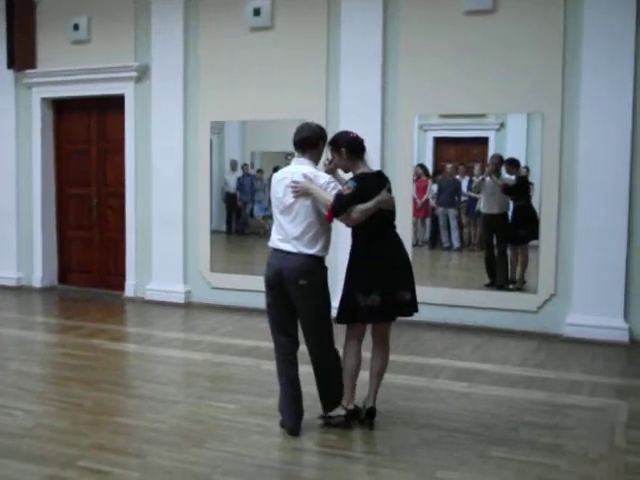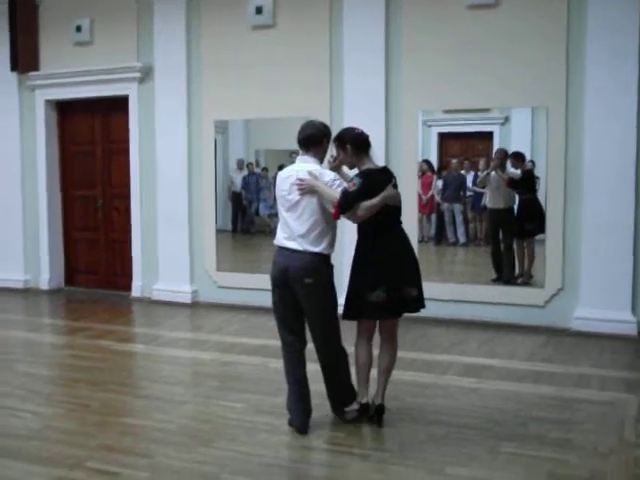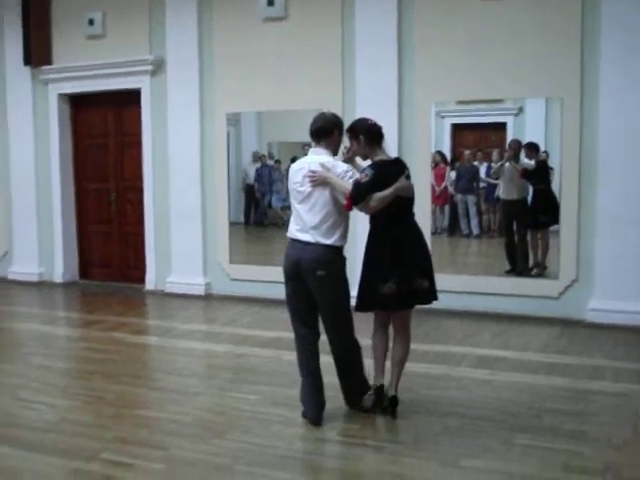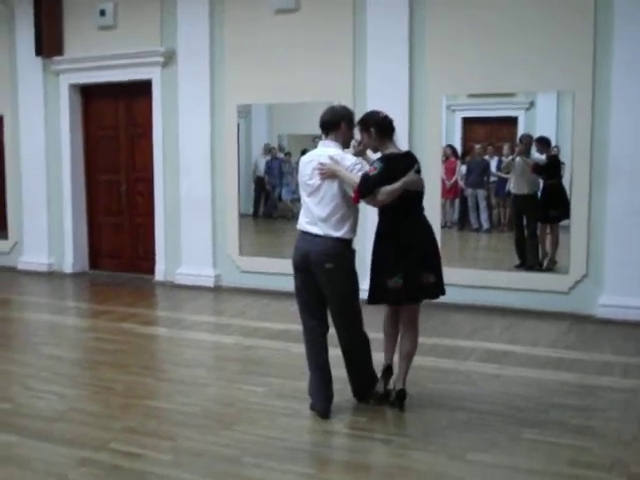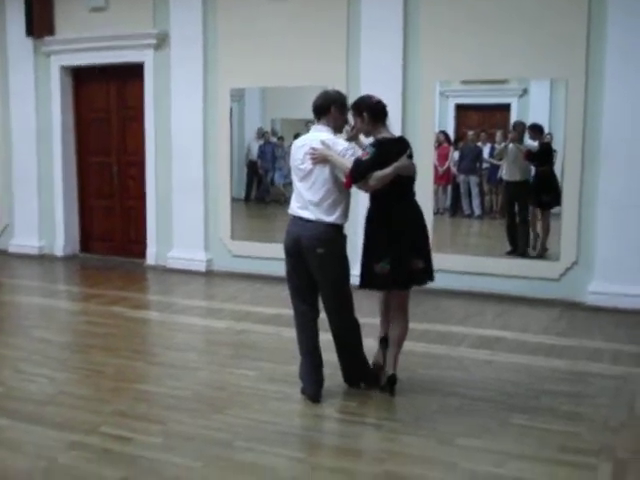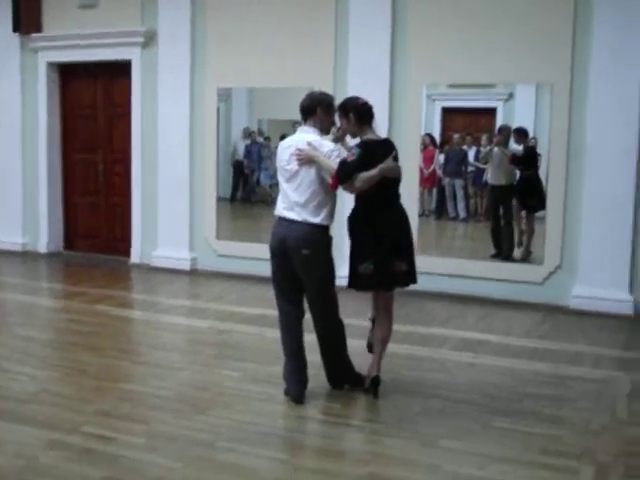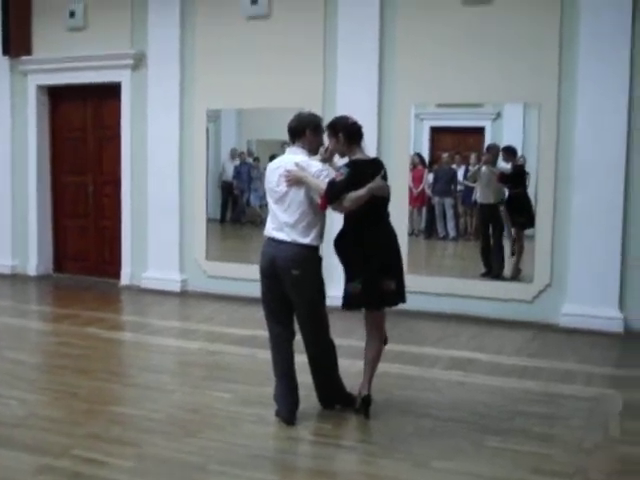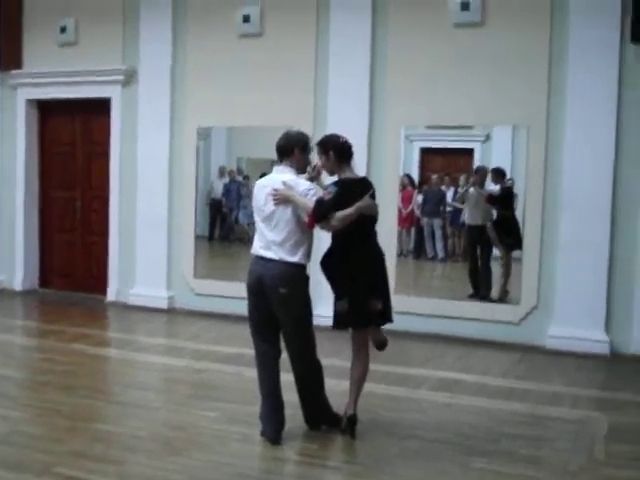
dt=0.2s
person 1, frame 1
left shoulder: (278, 178)
right shoulder: (321, 180)
right elbow: (350, 216)
right wrist: (379, 201)
left hip: (276, 261)
right hip: (305, 266)
left knee: (284, 343)
right knee: (320, 342)
left ankle: (290, 416)
right ankle: (334, 407)
person 1, frame 2
left shoulder: (283, 176)
right shoulder: (326, 178)
right elbow: (356, 213)
right wrist: (384, 197)
left hip: (281, 260)
right hip: (311, 264)
left knee: (291, 341)
right knee: (327, 340)
left ankle: (298, 414)
right ankle: (344, 404)
person 1, frame 3
left shoulder: (295, 168)
right shoulder: (338, 170)
right elbow: (368, 204)
right wrist: (396, 188)
left hip: (294, 252)
right hip: (323, 257)
left knee: (304, 333)
right knee: (340, 332)
left ankle: (312, 406)
right ankle: (357, 395)
person 1, frame 4
left shoulder: (306, 161)
right shoulder: (348, 162)
right elbow: (377, 197)
right wrist: (406, 182)
left hip: (304, 244)
right hip: (332, 249)
left knee: (313, 325)
right knee: (348, 325)
left ankle: (320, 399)
right ankle: (365, 388)
person 1, frame 5
left shoulder: (298, 145)
right shoulder: (339, 147)
right elbow: (368, 183)
right wrist: (397, 167)
left hip: (295, 229)
right hip: (323, 234)
left knee: (304, 310)
right knee: (339, 310)
left ankle: (311, 383)
right ankle: (357, 373)
person 1, frame 6
left shoulder: (285, 146)
right shoulder: (325, 148)
right elbow: (354, 184)
right wrist: (383, 169)
left hip: (281, 230)
right hip: (309, 235)
left knee: (289, 311)
right knee: (324, 311)
left ankle: (294, 384)
right ankle: (340, 375)
person 1, frame 7
left shoulder: (273, 167)
right shoulder: (314, 169)
right elbow: (343, 204)
right wrist: (372, 188)
left hip: (271, 251)
right hip: (299, 256)
left knee: (279, 332)
right knee: (315, 331)
left ankle: (286, 405)
right ankle: (332, 395)
person 1, frame 8
left shoulder: (261, 185)
right shoulder: (302, 187)
right elbow: (331, 222)
right wrist: (360, 207)
left hip: (257, 269)
right hip: (286, 274)
left knee: (265, 350)
right knee: (302, 350)
left ankle: (271, 424)
right ankle: (317, 415)
person 2, frame 1
left shoulder: (359, 182)
right shoulder: (380, 178)
left elbow: (337, 207)
left wrist: (312, 188)
left hip: (368, 262)
right hip: (391, 260)
left knee: (354, 334)
right knee: (380, 336)
left ankle: (349, 404)
right ankle: (369, 404)
person 2, frame 2
left shoulder: (364, 178)
right shoulder: (385, 174)
left elbow: (344, 204)
left wrist: (317, 186)
right wrist: (339, 176)
left hip: (374, 258)
right hip: (396, 256)
left knee: (365, 330)
right knee: (388, 332)
left ankle: (363, 397)
right ankle: (378, 400)
person 2, frame 3
left shoulder: (376, 170)
right shoulder: (398, 165)
left elbow: (356, 196)
left wrist: (330, 177)
right wrist: (353, 167)
left hip: (386, 249)
right hip: (408, 247)
left knee: (381, 319)
right knee: (401, 323)
left ankle: (378, 384)
right ankle: (391, 391)
person 2, frame 4
left shoulder: (386, 163)
right shoulder: (409, 159)
left elbow: (364, 189)
left wrist: (338, 170)
left hip: (395, 242)
right hip: (417, 240)
left knee: (394, 308)
right knee: (409, 317)
left ankle: (387, 368)
right ankle: (398, 384)
person 2, frame 5
left shoulder: (379, 148)
right shoulder: (401, 144)
left elbow: (356, 174)
left wrist: (330, 155)
left hip: (386, 227)
right hip: (407, 225)
right knee: (399, 302)
left ankle: (384, 342)
right ankle: (389, 370)
person 2, frame 6
left shoulder: (364, 149)
right shoulder: (387, 146)
left elbow: (342, 175)
left wrist: (316, 156)
left hip: (372, 228)
right hip: (392, 226)
right knee: (384, 303)
right ankle: (373, 372)
person 2, frame 7
left shoulder: (353, 168)
right shoulder: (376, 165)
left elbow: (331, 195)
left wrist: (305, 177)
left hip: (361, 247)
right hip: (381, 245)
right knee: (373, 324)
right ankle: (365, 391)
person 2, frame 8
left shoulder: (341, 187)
right shoulder: (364, 184)
left elbow: (319, 214)
left wrist: (292, 196)
left hip: (348, 266)
right hip: (368, 264)
right knee: (359, 344)
right ankle: (350, 411)
person 3, frame 1
left shoulder: (507, 180)
right shoulder: (484, 180)
right elbow: (474, 188)
left wrist: (494, 177)
right wrist: (485, 175)
left hip: (501, 217)
right hip: (487, 217)
left knee: (501, 250)
right knee: (488, 250)
left ankle: (502, 281)
right ankle: (493, 279)
person 3, frame 2
right shoulder: (489, 175)
right elbow: (479, 183)
left wrist: (499, 171)
right wrist: (490, 170)
left hip: (507, 211)
right hip: (492, 212)
left knee: (508, 245)
right knee: (494, 245)
left ankle: (509, 276)
right ankle: (499, 273)
person 3, frame 3
left shoulder: (526, 165)
right shoulder: (503, 166)
right elbow: (493, 174)
left wrist: (512, 162)
right wrist: (504, 161)
left hip: (520, 203)
right hip: (506, 203)
left knee: (521, 236)
right knee: (508, 236)
left ankle: (523, 267)
right ankle: (513, 265)
person 3, frame 4
right shoulder: (514, 160)
left wrist: (524, 157)
right wrist: (515, 155)
left hip: (531, 197)
right hip: (516, 197)
left knee: (531, 231)
right knee: (518, 231)
left ankle: (532, 262)
right ankle: (523, 260)
person 3, frame 5
right shoulder: (507, 147)
right elbow: (497, 156)
left wrist: (517, 144)
right wrist: (508, 142)
left hip: (523, 184)
right hip: (509, 184)
left knee: (523, 218)
right knee: (510, 217)
left ankle: (523, 248)
right ankle: (514, 246)
person 3, frame 6
right shoulder: (492, 151)
right elbow: (481, 159)
left wrist: (502, 148)
right wrist: (493, 146)
left hip: (508, 188)
right hip: (494, 188)
left knee: (508, 221)
right knee: (494, 221)
left ankle: (508, 251)
right ankle: (498, 249)
person 3, frame 7
right shoulder: (480, 170)
right elbow: (470, 178)
right wrist: (481, 164)
left hip: (497, 206)
right hip: (483, 207)
left knee: (497, 240)
right knee: (484, 240)
left ankle: (498, 270)
right ankle: (489, 268)
person 3, frame 8
right shoulder: (469, 191)
right elbow: (458, 199)
right wrist: (469, 186)
left hip: (485, 228)
right hip: (471, 228)
left knee: (485, 261)
right knee: (472, 261)
left ankle: (485, 292)
right ankle: (476, 289)
person 4, frame 1
left shoulder: (522, 180)
right shoulder: (519, 179)
left elbow: (507, 190)
right elbow: (510, 192)
left wrist: (494, 178)
left hip: (525, 216)
right hip: (518, 215)
left knee: (522, 249)
right knee: (513, 247)
left ankle: (521, 279)
right ankle: (513, 277)
person 4, frame 2
left shoulder: (527, 173)
right shoulder: (524, 173)
left elbow: (512, 183)
right elbow: (516, 186)
left hip: (531, 210)
right hip: (524, 208)
left knee: (529, 243)
right knee: (519, 241)
left ankle: (528, 274)
right ankle: (522, 271)
person 4, frame 3
left shoulder: (541, 164)
right shoulder: (539, 164)
left elbow: (526, 175)
right elbow: (530, 178)
left hip: (544, 200)
right hip: (538, 199)
left knee: (543, 234)
right knee: (533, 233)
left ankle: (542, 265)
right ankle: (536, 262)
person 4, frame 4
left shoulder: (553, 159)
right shoulder: (550, 158)
left elbow: (537, 169)
right elbow: (541, 172)
left hip: (555, 195)
right hip: (548, 194)
left knee: (553, 229)
right knee: (542, 226)
left ankle: (551, 259)
right ankle: (544, 254)
person 4, frame 5
left shoulder: (545, 146)
right shoulder: (542, 145)
left elbow: (530, 156)
right elbow: (534, 159)
left hip: (546, 182)
right hip: (539, 181)
left knee: (545, 216)
left ankle: (542, 246)
person 4, frame 6
left shoulder: (530, 150)
right shoulder: (527, 149)
left elbow: (515, 161)
right elbow: (519, 163)
left hip: (531, 185)
right hip: (524, 184)
left knee: (529, 219)
left ankle: (526, 249)
right ankle: (522, 237)
person 4, frame 7
left shoulder: (518, 168)
right shoulder: (515, 167)
left elbow: (503, 178)
right elbow: (507, 181)
left hip: (520, 203)
right hip: (514, 202)
left knee: (519, 237)
left ankle: (516, 267)
person 4, frame 8
left shoulder: (507, 190)
right shoulder: (504, 189)
left elbow: (492, 199)
right elbow: (496, 202)
left hip: (507, 225)
right hip: (503, 224)
